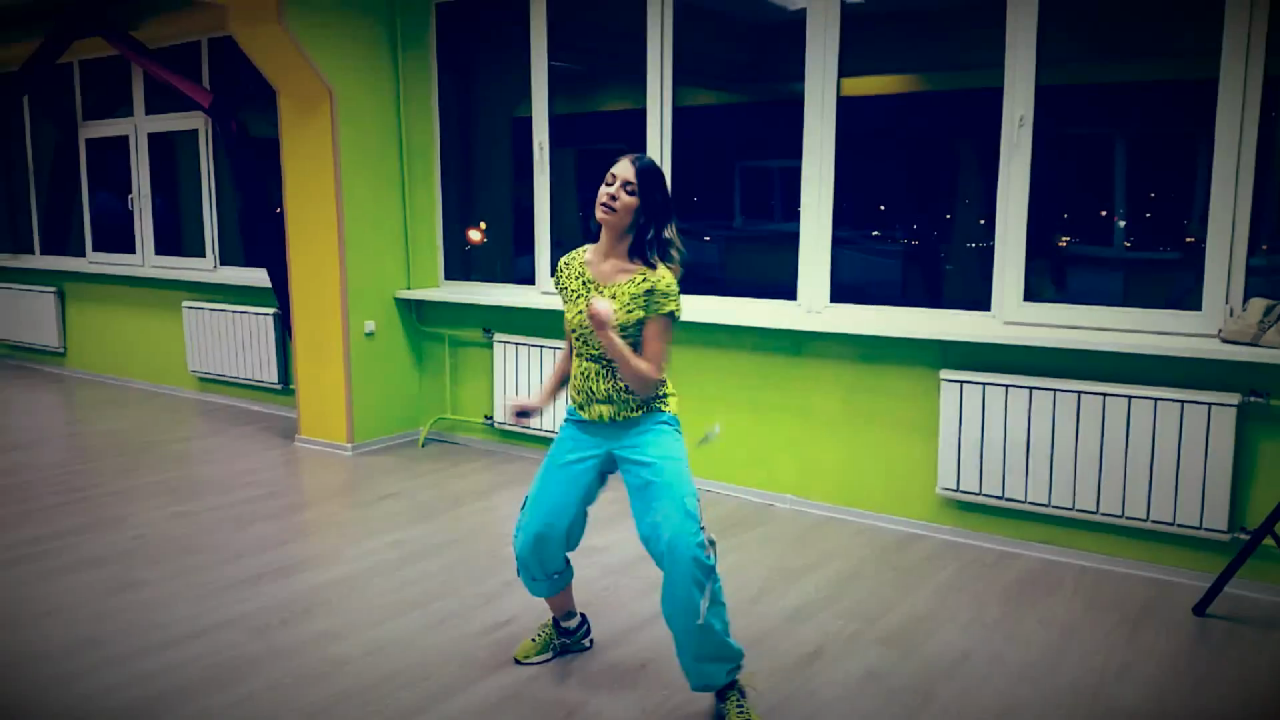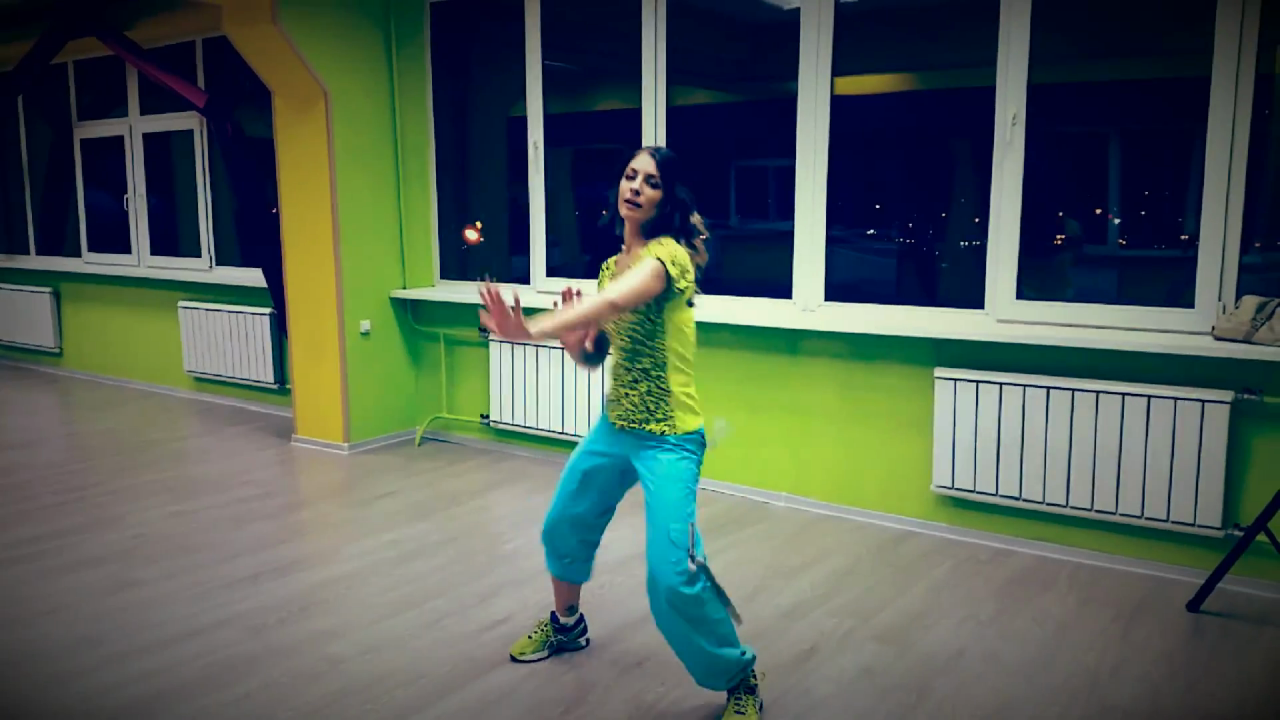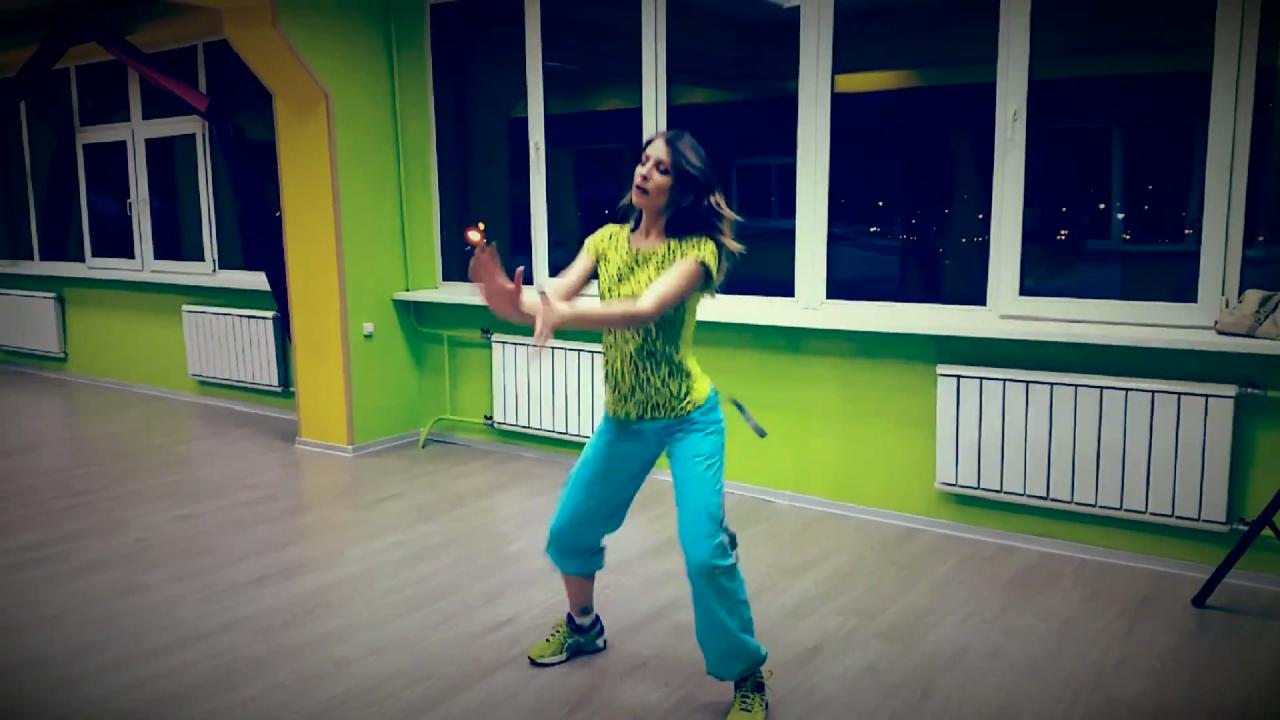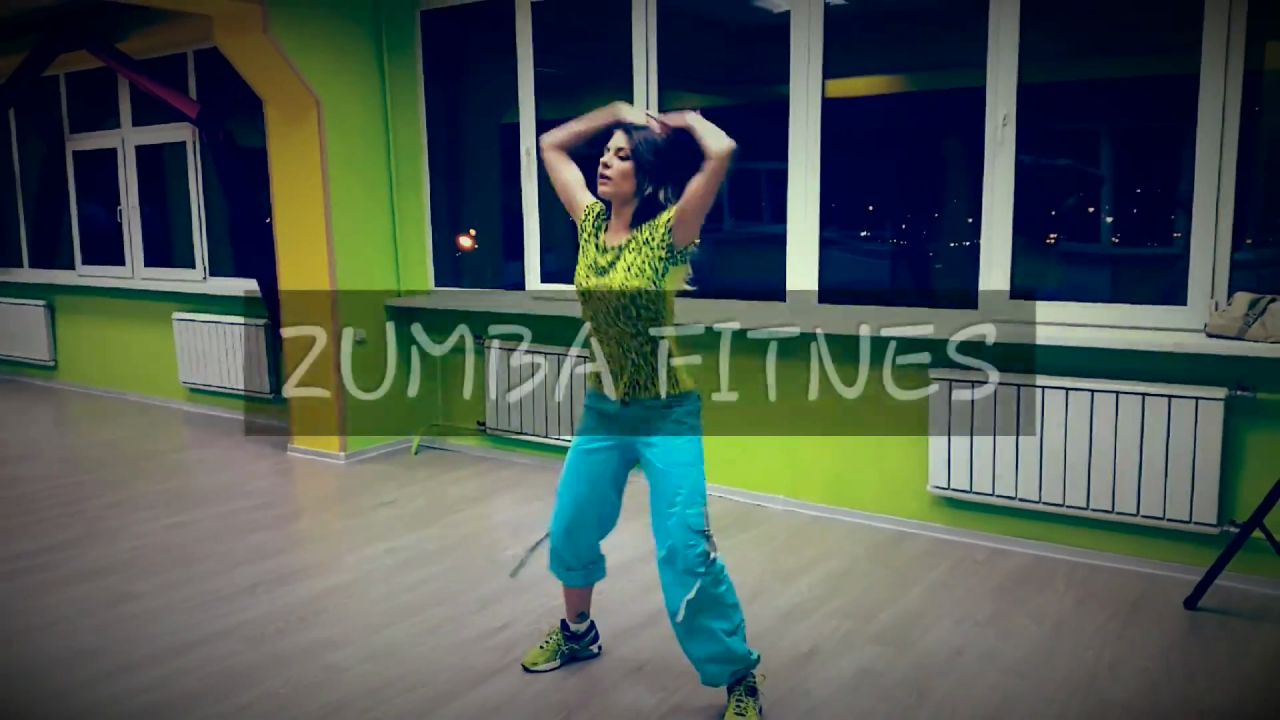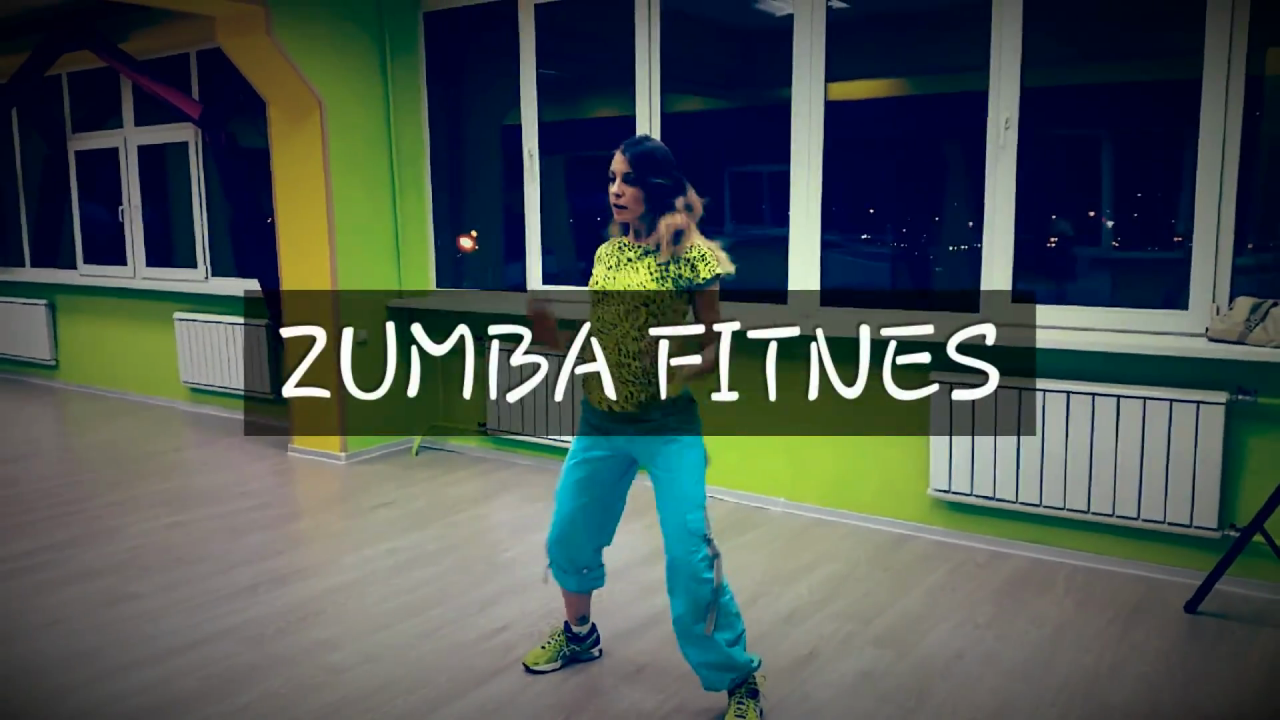
dt=0.4s
person 1, frame 1
left shoulder: (657, 281)
right shoulder: (573, 265)
left elbow: (648, 380)
left wrist: (608, 334)
right wrist: (541, 397)
left hip: (649, 427)
right hip: (582, 428)
left knee: (683, 552)
right knee: (535, 543)
right ankle: (568, 627)
person 1, frame 2
left shoulder: (669, 254)
right shoulder: (614, 265)
left elbow: (610, 304)
right elbow: (592, 356)
left wrist: (530, 330)
right wrist: (578, 339)
left hip: (669, 438)
right hip: (615, 429)
left knee: (671, 573)
right knee: (564, 527)
right ankle: (567, 624)
person 1, frame 3
left shoulder: (697, 250)
right shoulder: (605, 240)
left elbow: (644, 311)
right elbow: (554, 298)
left wrist: (561, 314)
right wrist: (509, 301)
left hip: (689, 420)
right hip: (623, 421)
left knee: (706, 550)
right knee: (571, 527)
right ankle: (582, 625)
person 1, frame 4
left shoulder: (668, 231)
right shoulder: (591, 222)
left elbow: (722, 153)
right elbow: (550, 146)
left wrist: (685, 119)
right wrist: (616, 114)
left hip: (667, 415)
right hip: (603, 409)
left knee: (684, 547)
right knee: (569, 532)
right ankle: (578, 631)
person 1, frame 5
left shoulder: (693, 256)
right shoulder: (608, 251)
left elbow: (721, 346)
left wrist: (688, 367)
right wrist: (553, 337)
left hip: (669, 422)
right hip: (601, 420)
left knee: (689, 555)
right knee: (570, 537)
right ankle: (578, 633)
